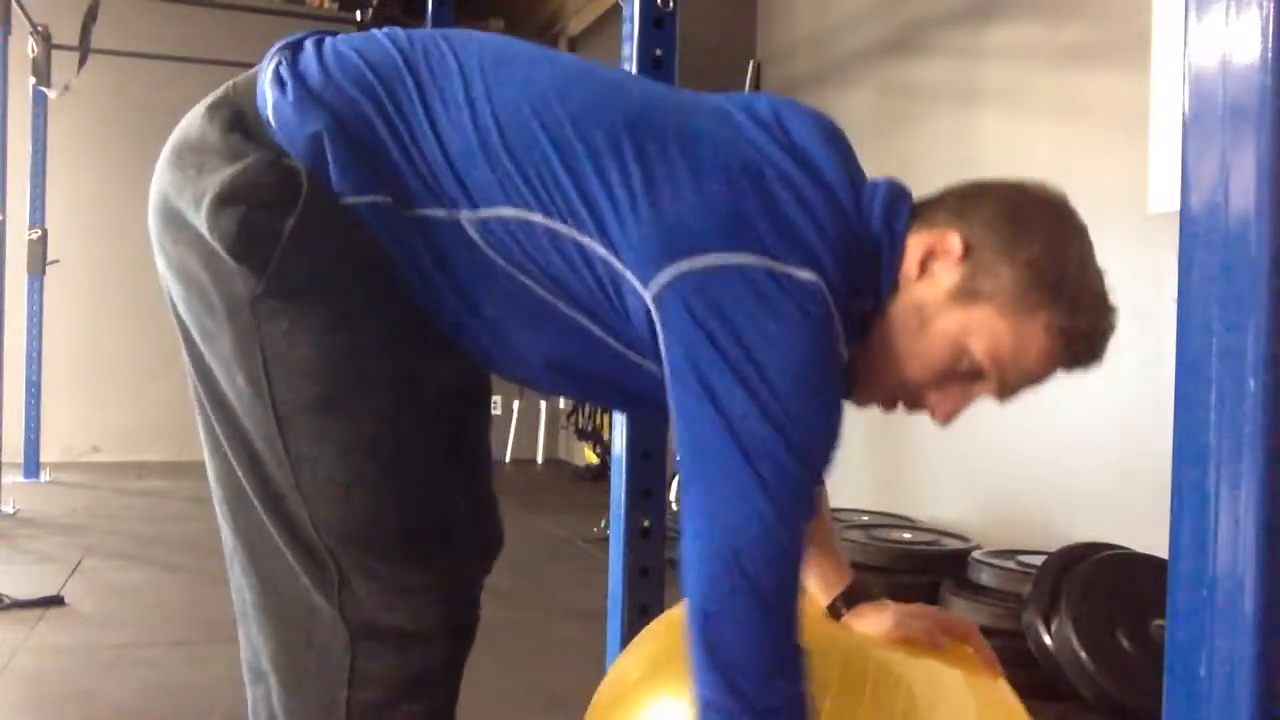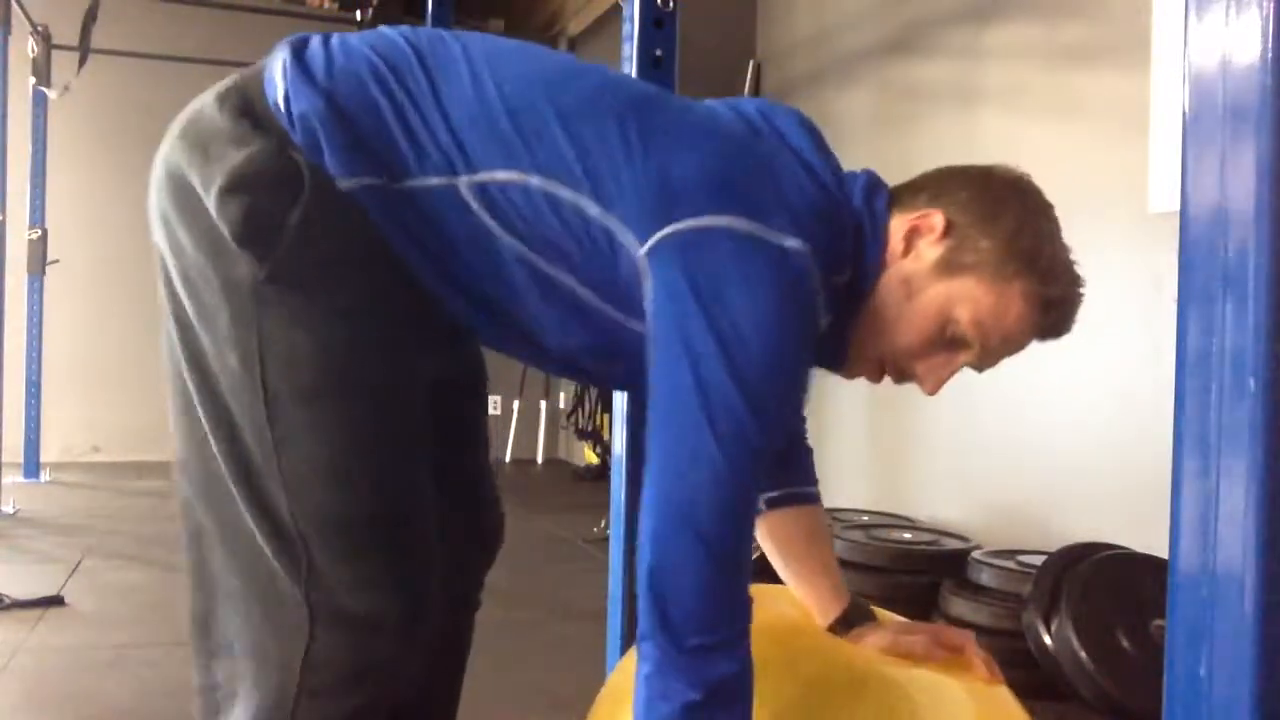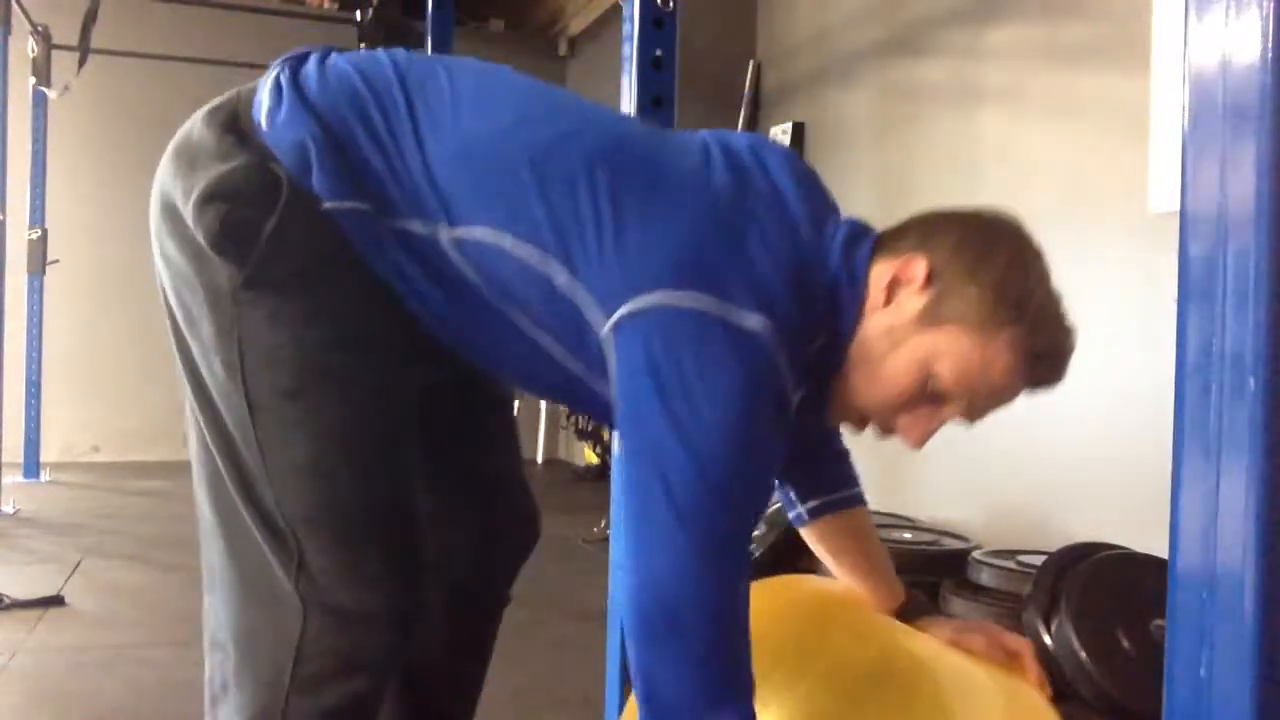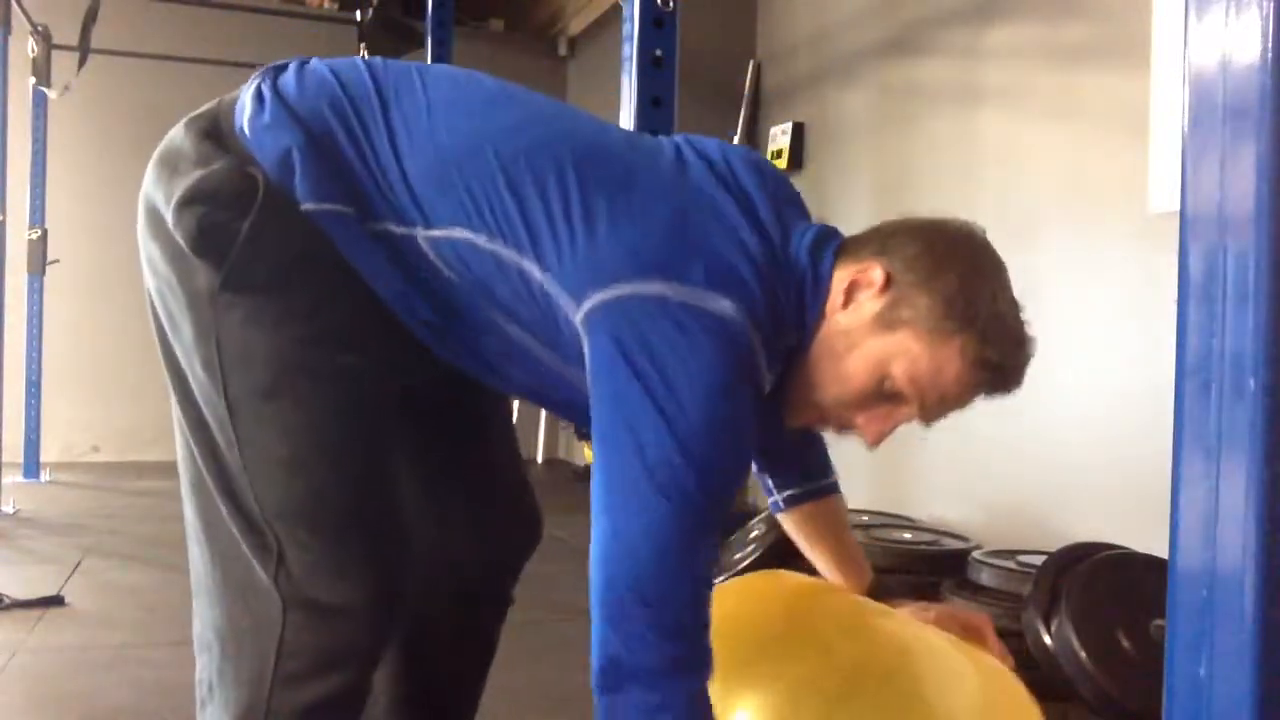
dt=0.5s
person 1, frame 1
left shoulder: (828, 194)
right shoulder: (763, 308)
left elbow: (760, 454)
left wrist: (847, 601)
left hip: (386, 222)
right hip: (270, 186)
left knee: (440, 566)
right knee: (377, 607)
person 1, frame 2
left shoulder: (809, 197)
right shoulder: (753, 275)
left elbow: (761, 439)
right elbow: (689, 585)
left wrist: (848, 621)
left hip: (384, 226)
right hip: (270, 177)
left knee: (447, 550)
right knee: (339, 595)
person 1, frame 3
left shoulder: (807, 235)
right shoulder: (713, 347)
left elbow: (799, 432)
left wrist: (909, 618)
left hip: (387, 220)
right hip: (263, 191)
left knee: (477, 540)
right knee: (336, 594)
person 1, frame 4
left shoulder: (776, 235)
right shoulder: (691, 342)
left elbow: (778, 423)
left wrist: (873, 602)
left hip: (382, 248)
right hip: (248, 199)
left knee: (474, 543)
right knee: (323, 588)
